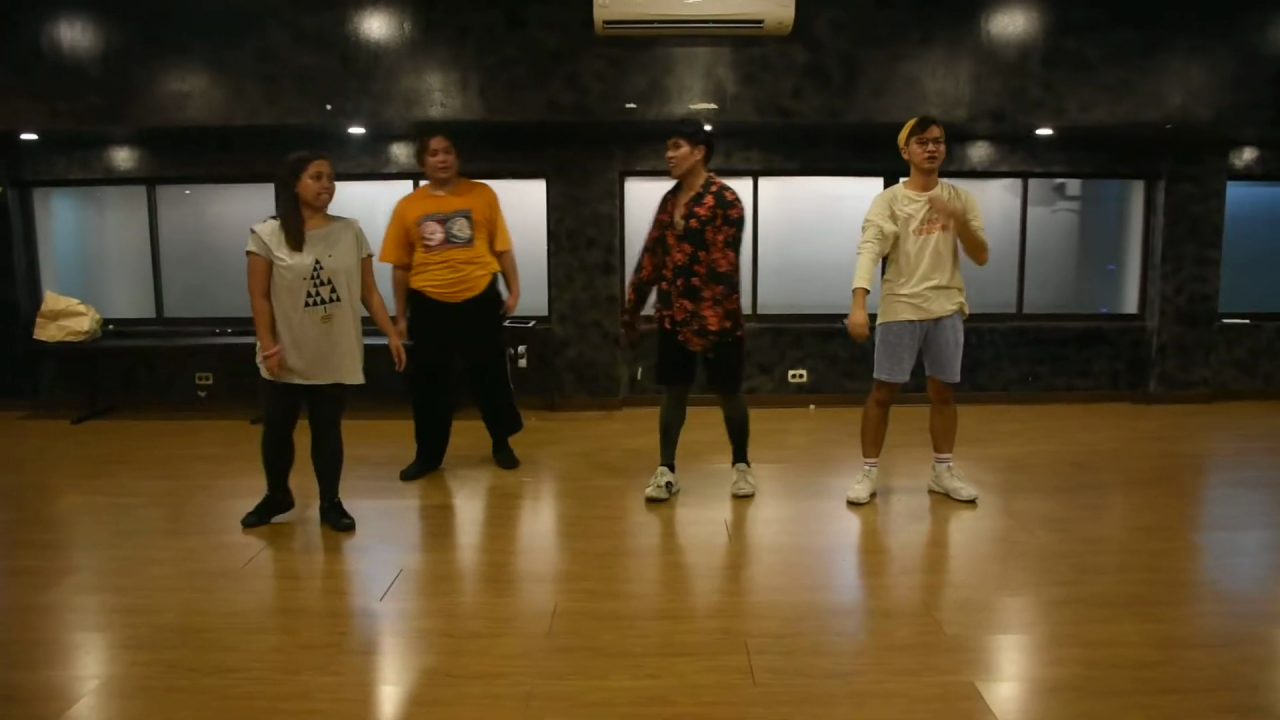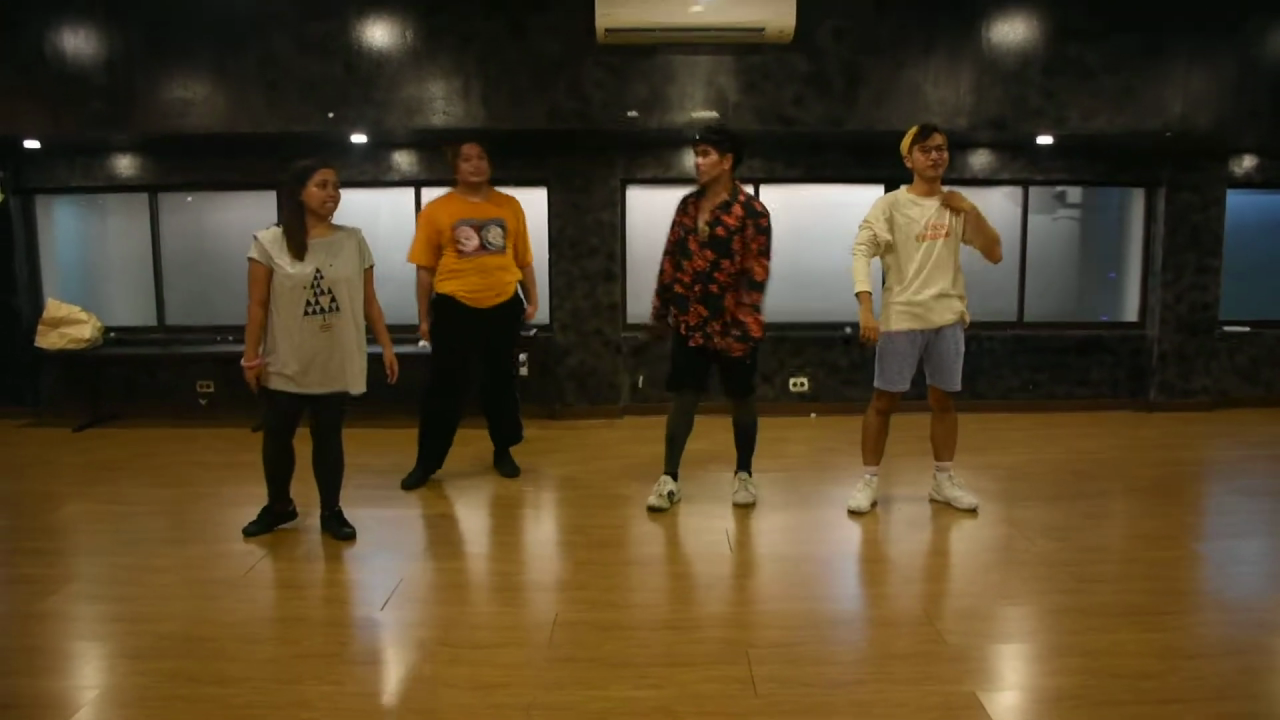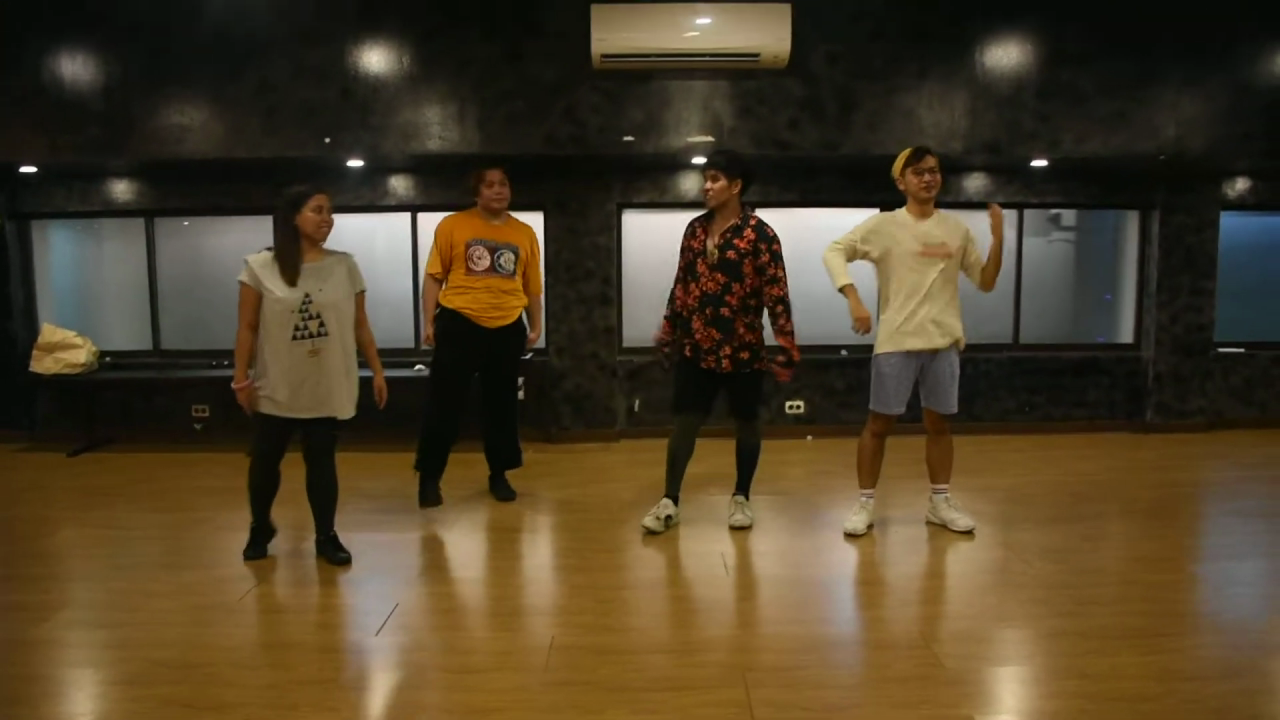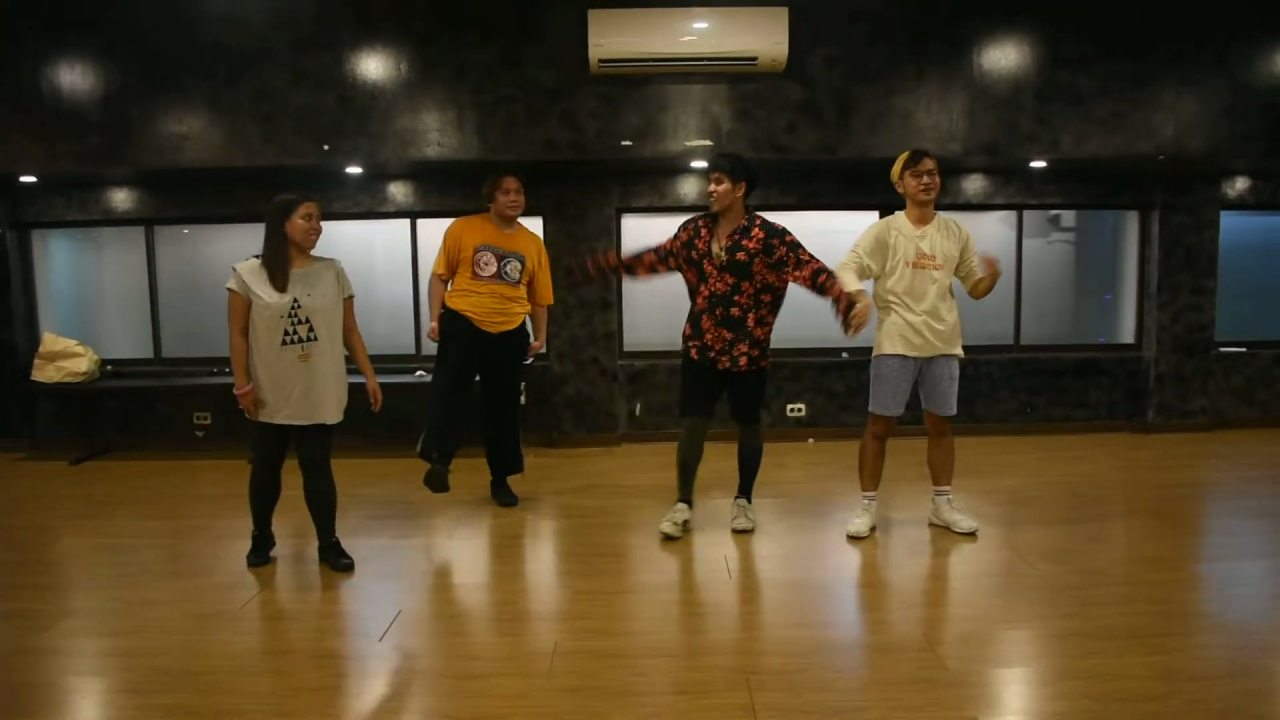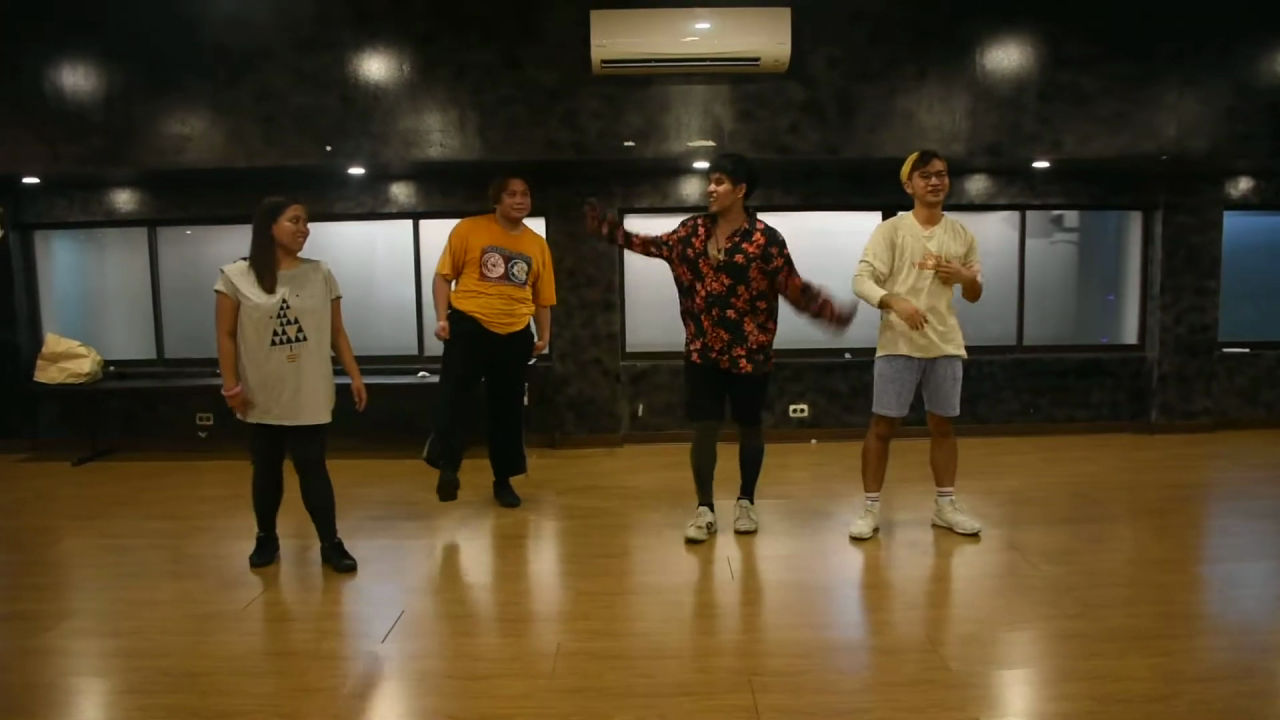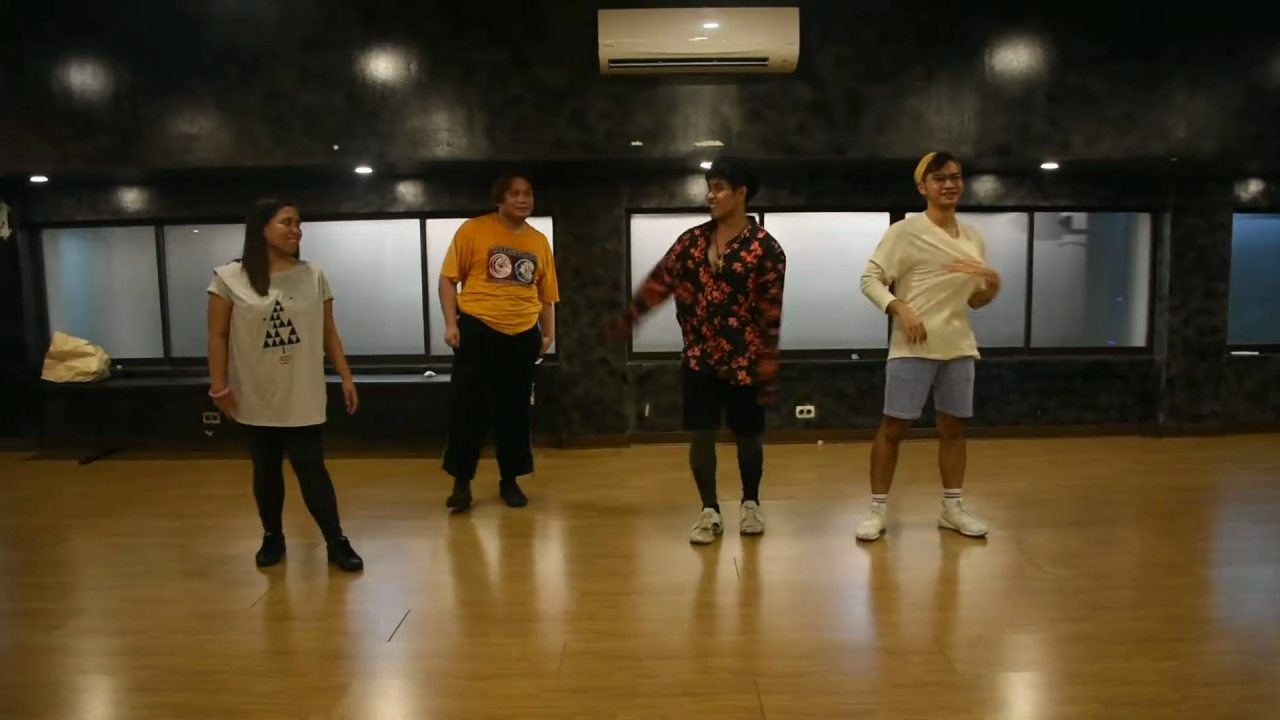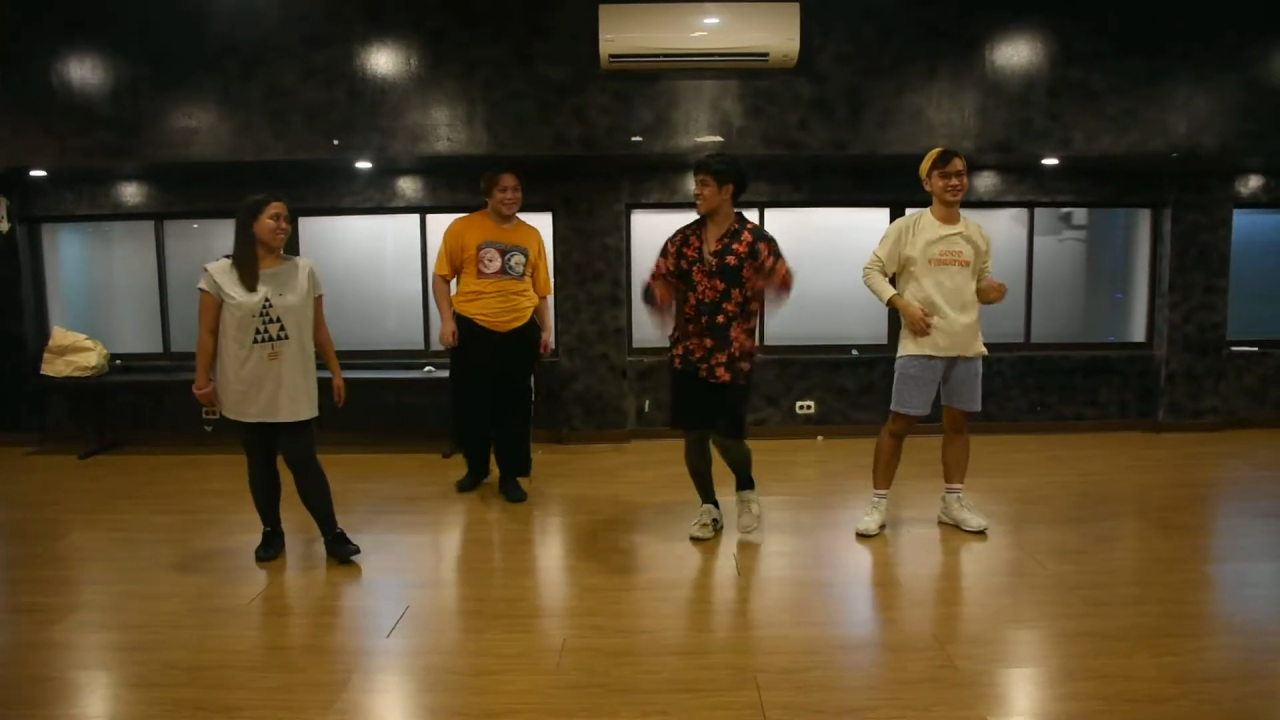
dt=0.2s
person 1, frame 1
left shoulder: (960, 199)
right shoulder: (888, 200)
left elbow: (982, 256)
right elbow: (868, 251)
left wrist: (957, 218)
right wrist: (858, 303)
left hip: (946, 309)
right hip: (899, 309)
left knee: (943, 391)
right knee: (883, 392)
left ankle: (943, 471)
right ankle: (868, 472)
person 1, frame 2
left shoulder: (959, 208)
right shoulder: (890, 204)
left elbow: (995, 255)
right elbow: (861, 252)
left wrist: (971, 211)
right wrist: (865, 307)
left hip: (948, 318)
right hip: (901, 318)
left knee: (943, 400)
right knee: (883, 400)
left ankle: (944, 480)
right ankle: (869, 481)
person 1, frame 3
left shoulder: (956, 228)
right shoulder: (884, 225)
left elbow: (986, 282)
right elbow: (834, 252)
left wrist: (997, 239)
right wrist: (853, 298)
left hip: (943, 341)
right hip: (895, 341)
left knee: (938, 422)
right knee: (879, 422)
left ankle: (940, 502)
right ankle: (865, 503)
person 1, frame 4
left shoulder: (956, 233)
right shoulder: (885, 230)
left elbow: (975, 288)
right elbow: (848, 268)
left wrist: (993, 275)
right wrist: (860, 297)
left hip: (942, 345)
right hip: (894, 344)
left knee: (940, 424)
right knee: (879, 425)
left ankle: (942, 504)
right ankle: (868, 506)
person 1, frame 5
left shoulder: (961, 235)
right shoulder: (891, 230)
left elbow: (974, 295)
right elbow: (863, 279)
left wrist: (967, 279)
right wrist: (895, 303)
left hip: (946, 345)
right hip: (899, 344)
left knee: (943, 425)
right knee: (882, 425)
left ankle: (945, 505)
right ankle: (871, 507)
person 1, frame 6
left shoulder: (973, 238)
right shoulder: (904, 232)
left elbow: (975, 300)
right elbow: (871, 279)
left wrist: (990, 289)
right wrist: (901, 311)
left hip: (959, 347)
right hip: (912, 348)
left knee: (952, 426)
right knee: (893, 427)
left ankle: (952, 506)
right ankle: (878, 509)
person 1, frame 7
left shoulder: (978, 234)
right shoulder: (907, 227)
left elbow: (978, 290)
right elbow: (872, 271)
left wrist: (993, 292)
right wrist: (904, 305)
left hip: (966, 344)
right hip: (921, 344)
left knee: (957, 422)
right knee: (899, 423)
left ankle: (953, 502)
right ankle: (879, 504)
person 2, frame 1
left shoulder: (724, 200)
right shoulder: (669, 201)
left elbow: (723, 268)
right elbow: (651, 257)
left wrist: (708, 323)
right wrist: (632, 307)
left hip: (717, 319)
right hip: (673, 316)
left knee: (729, 395)
right knee: (674, 393)
left ankle: (741, 465)
right ankle: (666, 471)
person 2, frame 2
left shoulder: (751, 210)
right shoulder: (688, 206)
left elbow: (756, 275)
right elbow: (671, 260)
left wrist: (747, 328)
right wrist: (662, 310)
left hip: (732, 325)
right hip: (689, 323)
left knee: (741, 401)
right knee: (683, 399)
left ankle: (743, 475)
right ankle: (668, 479)
person 2, frame 3
left shoulder: (760, 235)
right shoulder: (695, 229)
left elbow: (776, 296)
right elbow: (682, 285)
left wrist: (785, 350)
right wrist: (668, 332)
left hip: (741, 348)
right hip: (694, 346)
left knee: (746, 423)
right knee: (685, 421)
left ankle: (740, 498)
right ankle: (669, 501)
person 2, frame 4
left shoulder: (767, 234)
right shoulder: (695, 229)
left elbow: (806, 268)
right elbow: (657, 259)
left wrist: (841, 296)
right wrist: (604, 265)
left hip: (747, 348)
right hip: (700, 346)
left knee: (748, 425)
right knee: (693, 424)
left ankle: (743, 501)
right ankle: (683, 504)
person 2, frame 5
left shoulder: (765, 239)
right shoulder: (692, 230)
left elbow: (793, 288)
right elbow: (653, 244)
left wrist: (832, 314)
right wrist: (609, 229)
left hip: (749, 351)
right hip: (702, 349)
left knee: (749, 427)
right knee: (704, 428)
left ankle: (746, 502)
right ankle: (705, 509)
person 2, frame 6
left shoulder: (764, 247)
right shoulder: (693, 240)
left elbow: (771, 315)
right elbow: (661, 280)
left wrist: (768, 373)
right wrist: (630, 316)
left hip: (744, 360)
right hip: (699, 357)
left knee: (747, 436)
right knee: (701, 435)
left ankle: (750, 503)
right ankle: (710, 511)
person 2, frame 7
left shoulder: (755, 239)
right shoulder: (682, 239)
left elbow: (780, 276)
right elbow: (659, 280)
left wrist: (772, 276)
right wrist: (658, 291)
left hip: (730, 357)
right hip: (687, 355)
left knee: (726, 437)
right knee: (694, 435)
left ankle: (746, 489)
right ankle: (709, 507)
person 3, frame 1
left shoulder: (350, 232)
right shoulder: (267, 236)
left elbow: (368, 291)
right elbow: (259, 297)
left wrist: (392, 334)
right wrist: (269, 348)
left hip: (336, 355)
right hip: (288, 356)
left knee: (328, 428)
right knee: (276, 428)
left ankle: (330, 503)
right ankle: (277, 496)
person 3, frame 2
left shoulder: (353, 240)
right shoulder: (269, 242)
left elbow: (368, 301)
right elbow: (257, 305)
left wrist: (387, 346)
right wrist: (251, 356)
left hip: (337, 363)
right hip: (285, 364)
left knee: (328, 437)
right knee: (276, 436)
left ankle: (331, 512)
right ankle: (279, 505)
person 3, frame 3
left shoulder: (345, 265)
right shoulder: (260, 267)
left elbow: (359, 325)
right elbow: (247, 328)
left wrist: (377, 371)
right wrist: (241, 379)
left hip: (327, 387)
right hip: (275, 388)
left knee: (321, 461)
right knee: (264, 459)
left ankle: (326, 536)
right ankle: (260, 528)
person 3, frame 4
left shoulder: (333, 272)
right shoulder: (248, 274)
left elbow: (349, 331)
right elbow: (238, 334)
left wrist: (369, 375)
right wrist: (243, 385)
left hip: (319, 393)
right hip: (270, 395)
left knee: (317, 467)
right knee: (266, 467)
left ankle: (328, 542)
right ankle: (261, 535)
person 3, frame 5
left shoulder: (320, 274)
right shoulder: (236, 276)
left elbow: (336, 331)
right elbow: (226, 335)
left wrist: (355, 375)
right wrist: (231, 385)
left hip: (309, 394)
right hip: (261, 396)
left knee: (312, 467)
right knee: (266, 468)
left ankle: (331, 543)
right ankle: (266, 538)
person 3, frame 6
left shoulder: (314, 276)
right shoulder: (229, 278)
left elbow: (329, 333)
right elbow: (218, 336)
left wrist: (346, 378)
right wrist: (219, 386)
left hip: (303, 395)
right hip: (255, 396)
left knee: (310, 466)
right knee: (265, 467)
left ankle: (336, 541)
right ankle: (272, 537)
person 3, frame 7
left shoulder: (304, 271)
right shoulder: (219, 274)
left elbow: (318, 329)
right elbow: (208, 333)
left wrist: (336, 373)
right wrist: (203, 381)
left hip: (294, 390)
right hip: (246, 391)
left knee: (303, 460)
right knee: (259, 462)
left ankle: (332, 534)
right ankle: (272, 532)
person 4, frame 1
left shoulder: (482, 195)
right shoulder: (407, 207)
left elbow: (502, 248)
right elbow: (401, 266)
left wrist: (513, 289)
right wrist: (402, 315)
left hip: (480, 300)
right hip: (430, 305)
left knee: (491, 375)
right knee: (429, 384)
left ankle: (502, 442)
right ankle: (428, 455)
person 4, frame 2
left shoulder: (509, 206)
right shoulder: (436, 210)
left elbow: (523, 259)
right elbow: (425, 268)
left wrist: (532, 299)
right wrist: (425, 317)
left hip: (503, 308)
right hip: (454, 309)
left knee: (501, 383)
right knee: (444, 387)
left ankle: (503, 451)
right ankle: (427, 462)
person 4, frame 3
left shoulder: (524, 233)
right shoulder: (452, 226)
left elbow: (532, 287)
right elbow: (434, 277)
left wrist: (536, 326)
right wrist: (430, 321)
left hip: (507, 329)
right hip: (459, 324)
left knee: (501, 404)
right knee: (445, 399)
left ankle: (499, 474)
right ankle: (429, 474)
person 4, frame 4
left shoulder: (533, 243)
right shoulder: (463, 229)
left elbow: (539, 297)
right elbow: (440, 276)
left wrist: (540, 336)
right wrist: (434, 317)
left hip: (509, 335)
right hip: (462, 325)
left knee: (503, 408)
right knee: (448, 393)
left ankle: (501, 480)
right ankle: (438, 461)
person 4, frame 5
left shoulder: (538, 244)
right shoulder: (468, 229)
left elbow: (542, 297)
right elbow: (443, 275)
left wrist: (543, 336)
right wrist: (442, 317)
left hip: (515, 335)
right hip: (469, 326)
left knee: (507, 409)
right knee: (454, 395)
left ankle: (504, 480)
right ankle: (447, 468)
person 4, frame 6
left shoulder: (540, 242)
right shoulder: (472, 230)
left elbow: (545, 295)
right elbow: (448, 278)
left wrist: (548, 333)
right wrist: (451, 323)
left hip: (522, 335)
right hip: (477, 329)
left knee: (515, 409)
right knee: (467, 405)
left ankle: (510, 480)
right ankle: (462, 480)
person 4, frame 7
left shoulder: (531, 235)
right shoulder: (462, 228)
left elbow: (540, 289)
right elbow: (441, 277)
left wrist: (546, 329)
right wrist: (447, 320)
left hip: (519, 332)
right hip: (472, 330)
left knee: (514, 406)
right knee: (470, 404)
left ankle: (510, 476)
right ankle: (477, 467)
